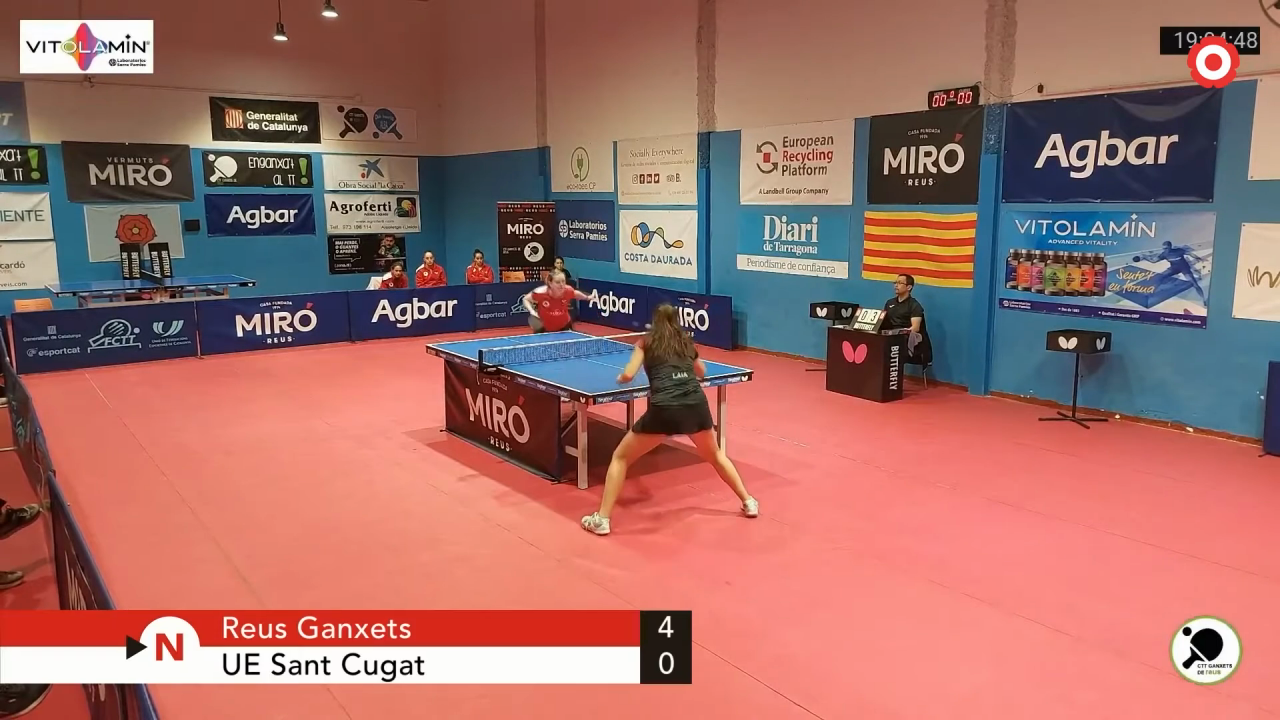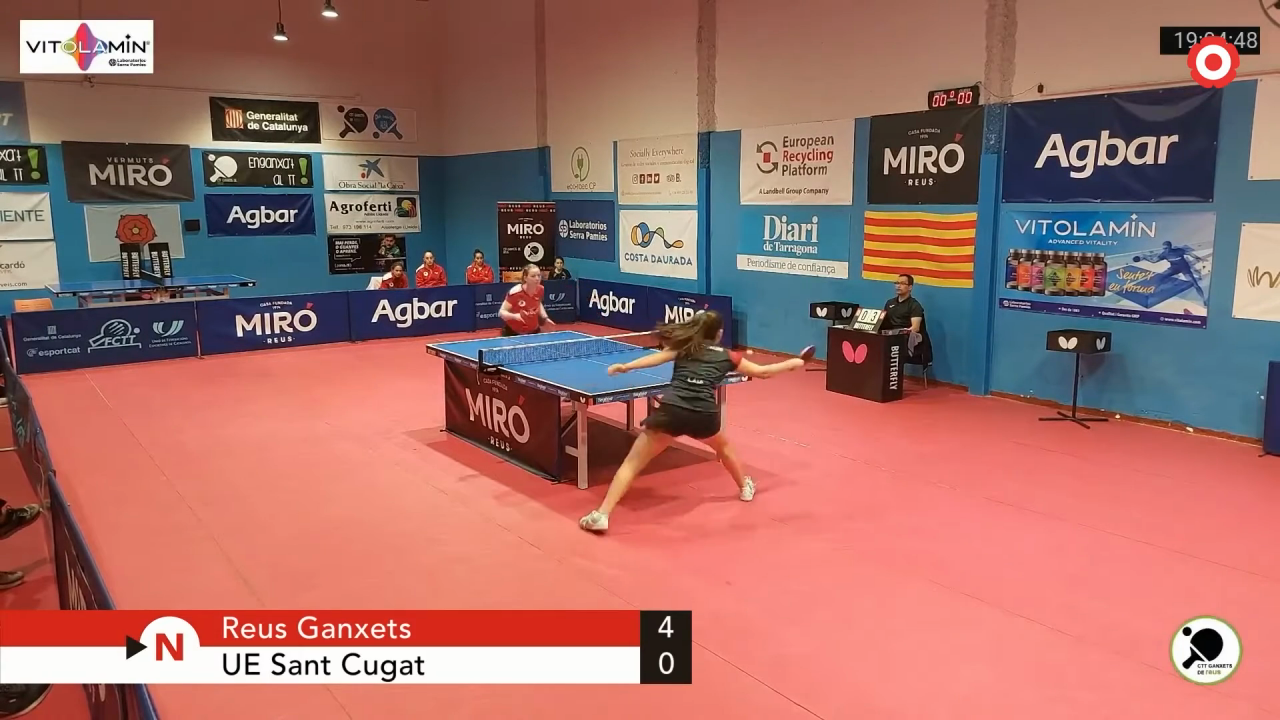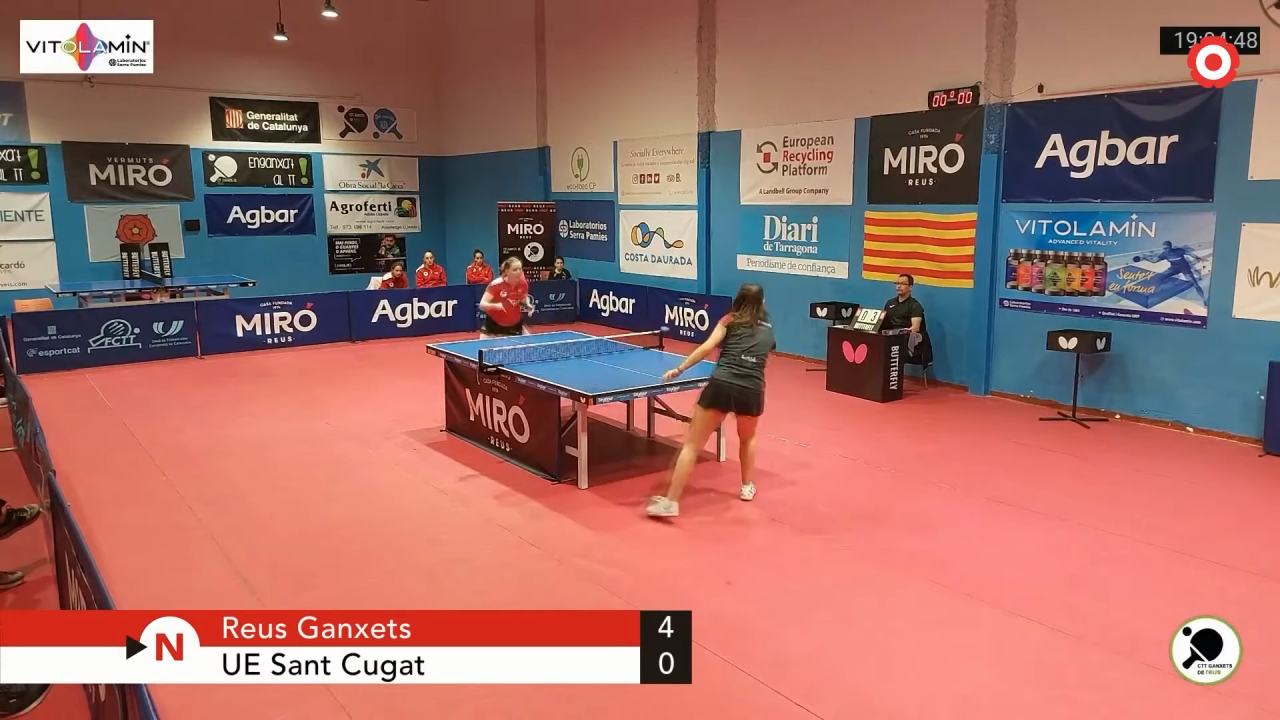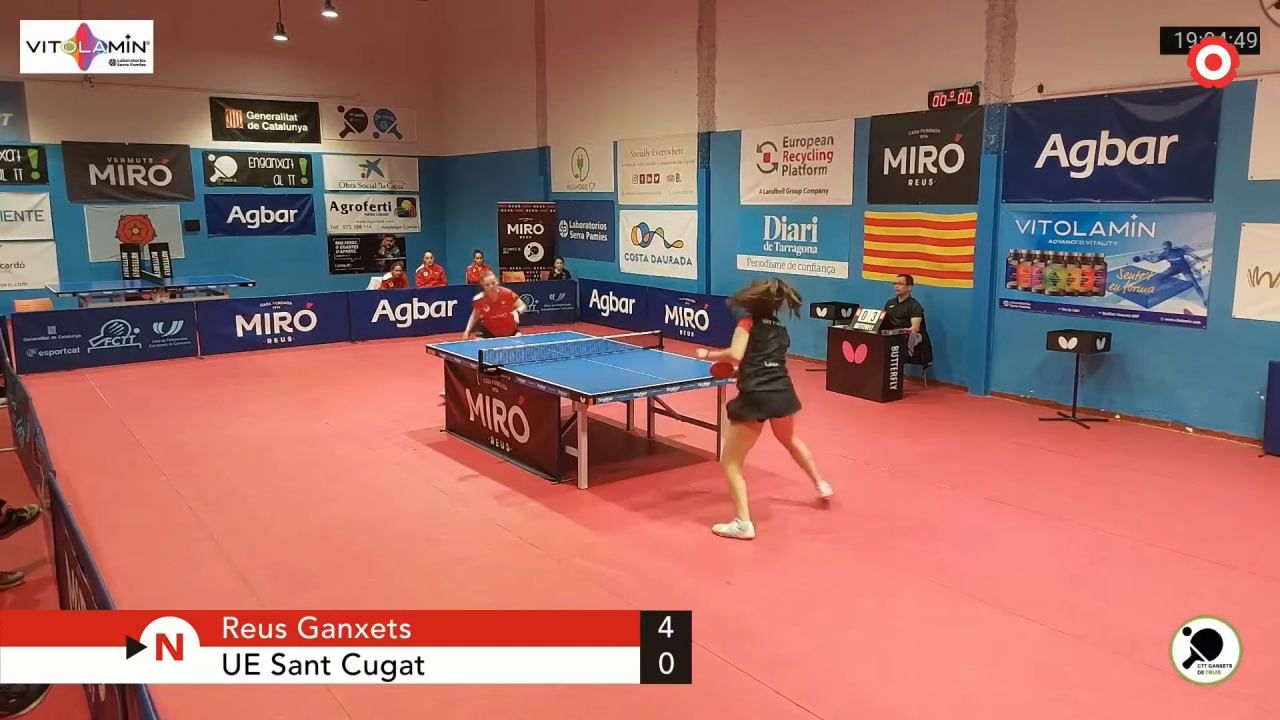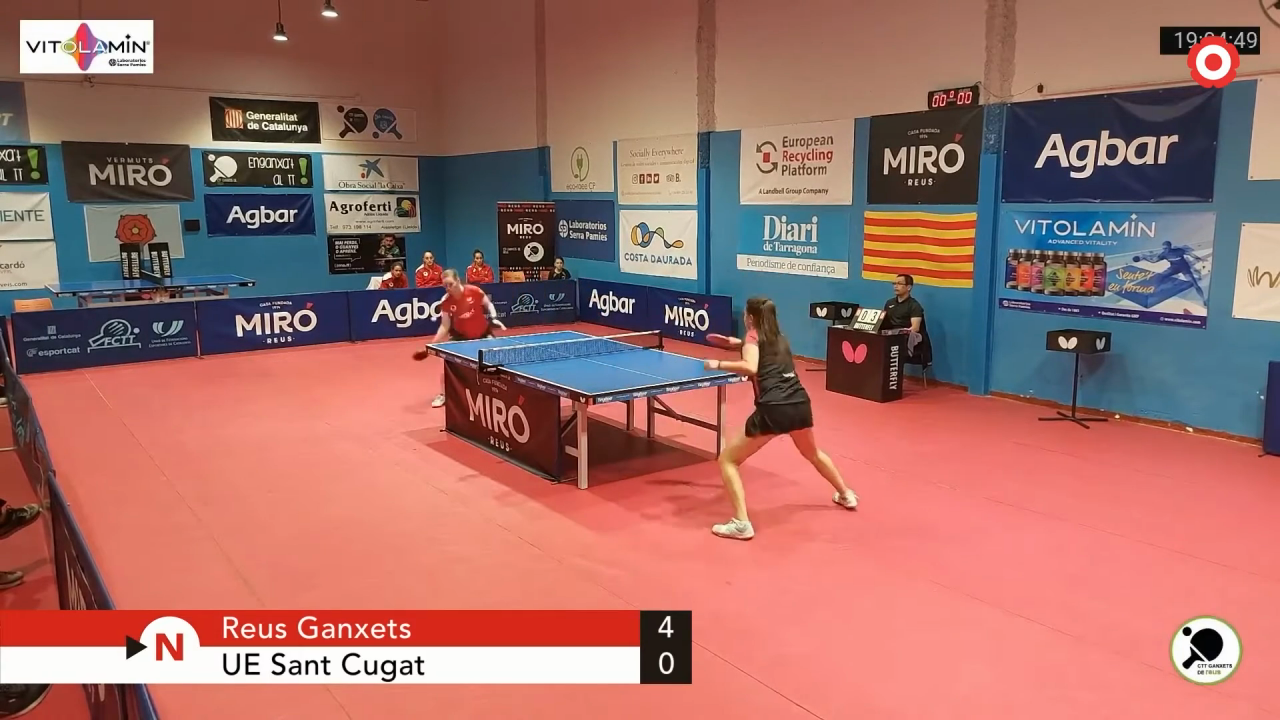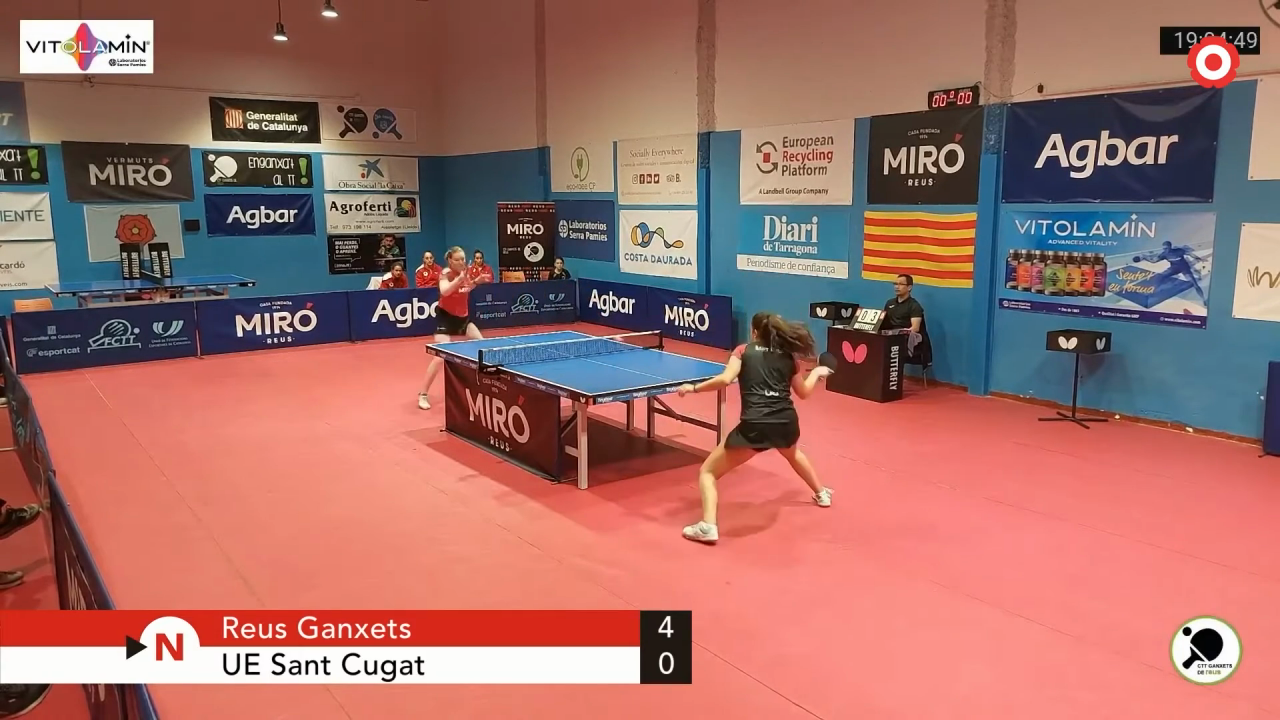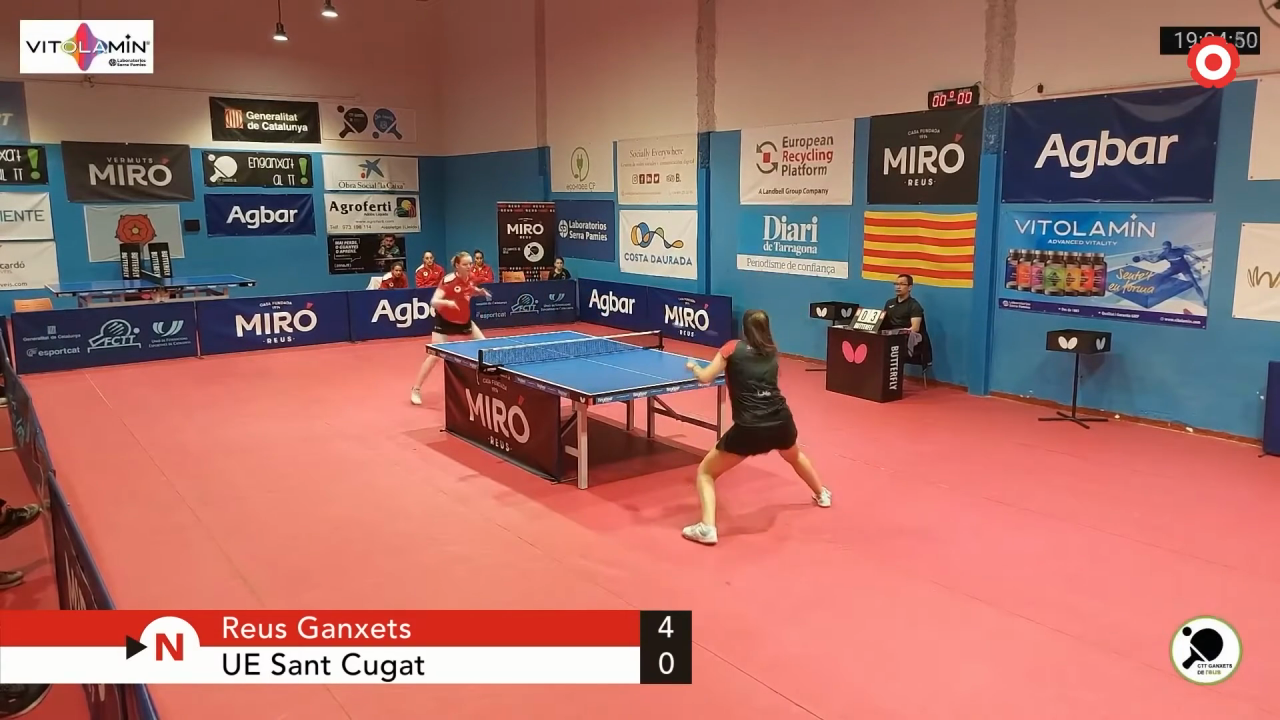
dt=0.3s
person 1, frame 1
left shoulder: (648, 343)
right shoulder: (686, 344)
left elbow: (627, 375)
right elbow: (699, 373)
left wrist: (620, 378)
left hip: (663, 410)
right hip: (697, 407)
left knee: (620, 458)
right knee: (714, 454)
left ankle: (602, 519)
right ankle: (748, 502)
person 1, frame 2
left shoulder: (683, 346)
right shoulder: (727, 356)
left elbow: (656, 359)
right elbow: (760, 372)
left wrist: (624, 367)
right wrist: (793, 363)
left hip: (671, 410)
right hip: (706, 414)
left knee: (632, 463)
right knee: (723, 446)
left ankle: (602, 514)
right ankle: (745, 487)
person 1, frame 3
left shoulder: (730, 320)
right shoulder: (769, 331)
left elbow: (708, 348)
left wrist: (679, 369)
left hip: (722, 386)
right hip: (752, 391)
left knee: (692, 445)
right knee: (747, 439)
left ankle: (670, 502)
right ankle: (747, 487)
person 1, frame 4
left shoulder: (749, 321)
right shoulder: (781, 327)
left elbow: (735, 356)
left wrist: (708, 354)
left hip: (755, 397)
right hip: (783, 393)
left knee: (731, 462)
right knee: (790, 441)
left ankle: (743, 523)
right ankle: (820, 485)
person 1, frame 5
left shoulder: (753, 335)
right shoulder: (779, 338)
left elbow: (750, 368)
left wrist: (718, 364)
right wrist: (740, 344)
left hip: (773, 410)
right hip: (800, 405)
left knee: (727, 462)
right knee: (813, 452)
left ankle: (742, 522)
right ankle: (846, 495)
person 1, frame 6
left shoulder: (744, 351)
right shoulder: (788, 356)
left elbow: (725, 380)
right elbow: (803, 393)
left wrist: (693, 387)
right wrist: (816, 373)
left hip: (754, 426)
right hip: (786, 423)
left knee: (708, 472)
right knee: (792, 454)
left ankle: (708, 526)
right ankle: (821, 493)
person 1, frame 7
left shoulder: (732, 348)
right shoulder: (771, 353)
left elbow: (706, 378)
left wrist: (693, 366)
left hip: (749, 428)
right hip: (781, 422)
left knee: (705, 473)
right knee: (795, 457)
left ankle: (707, 528)
right ankle: (821, 495)
